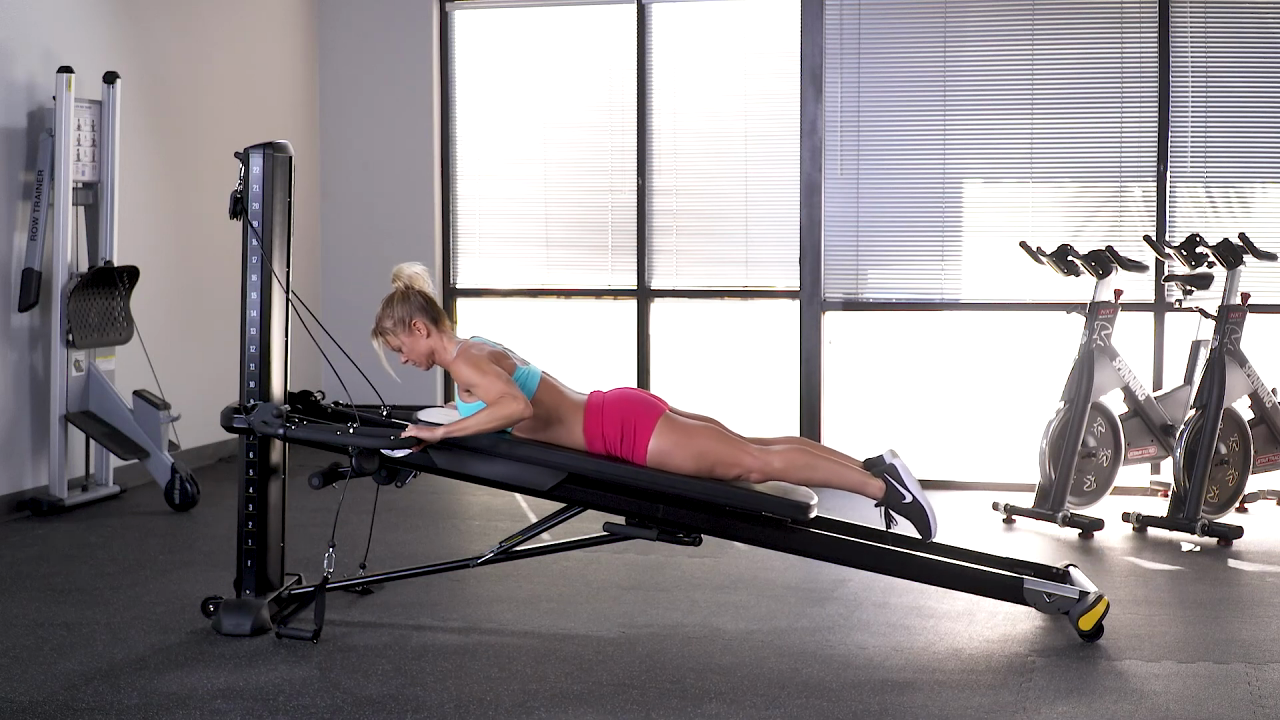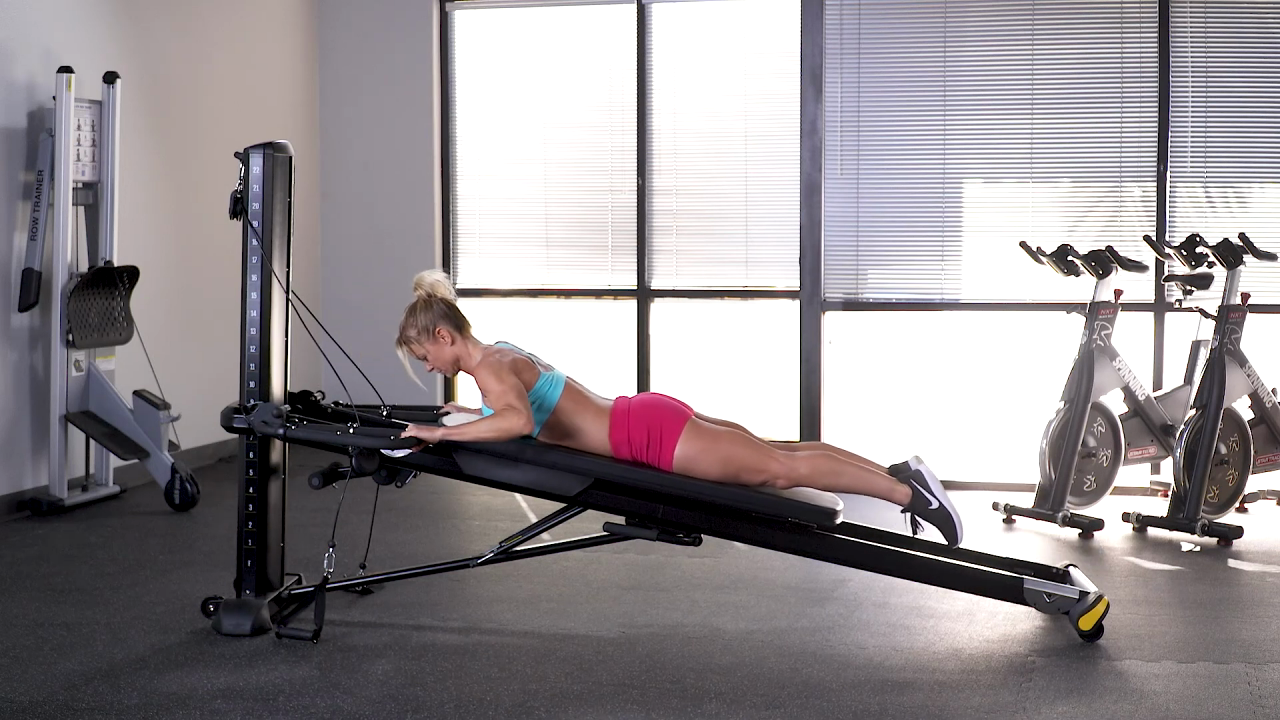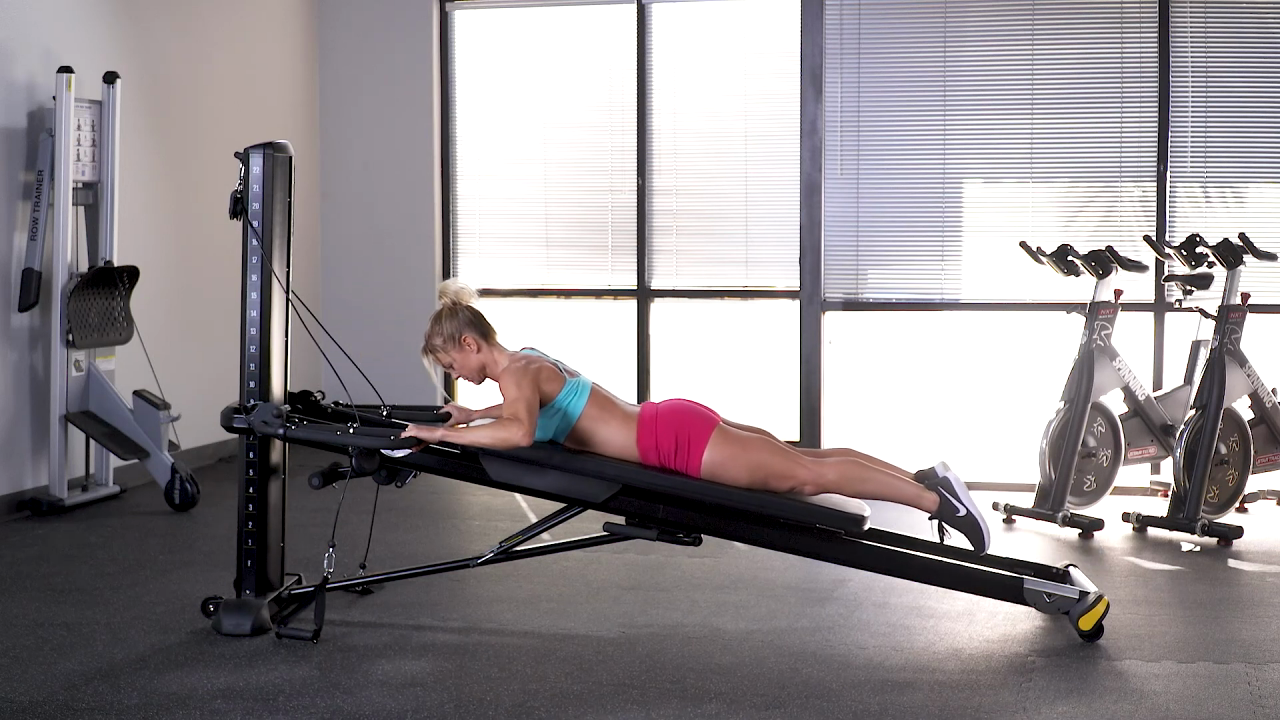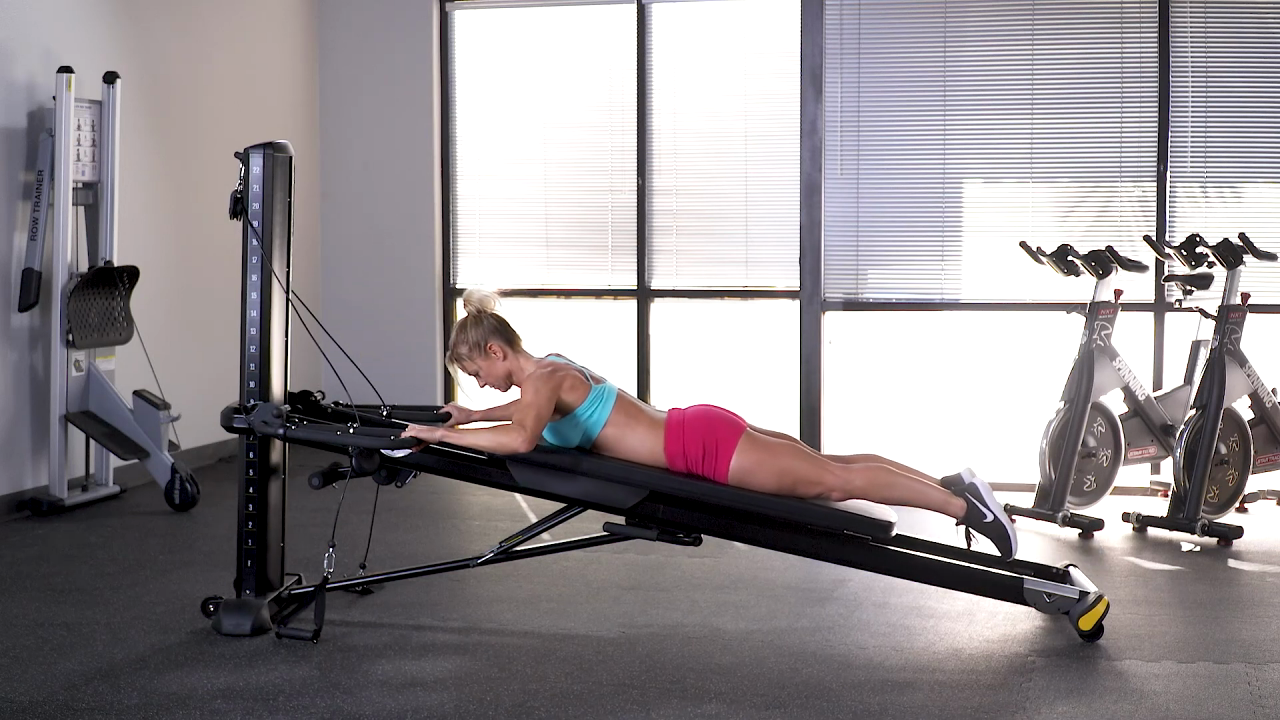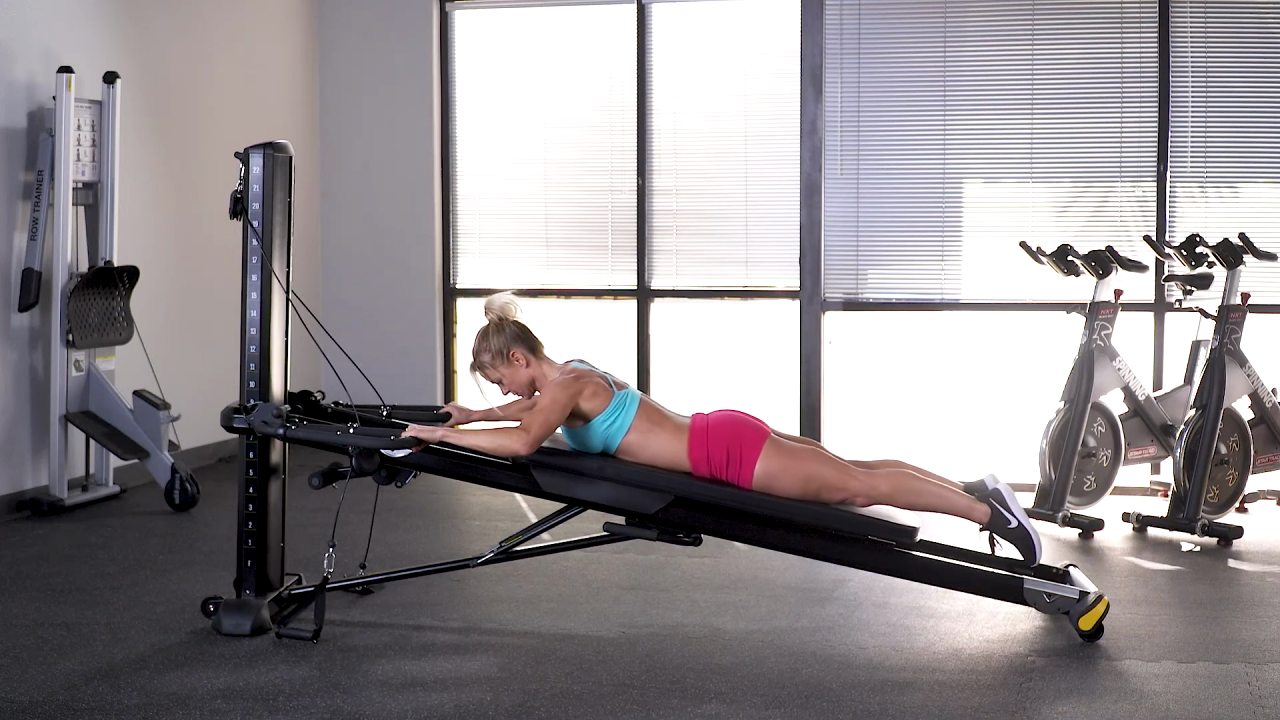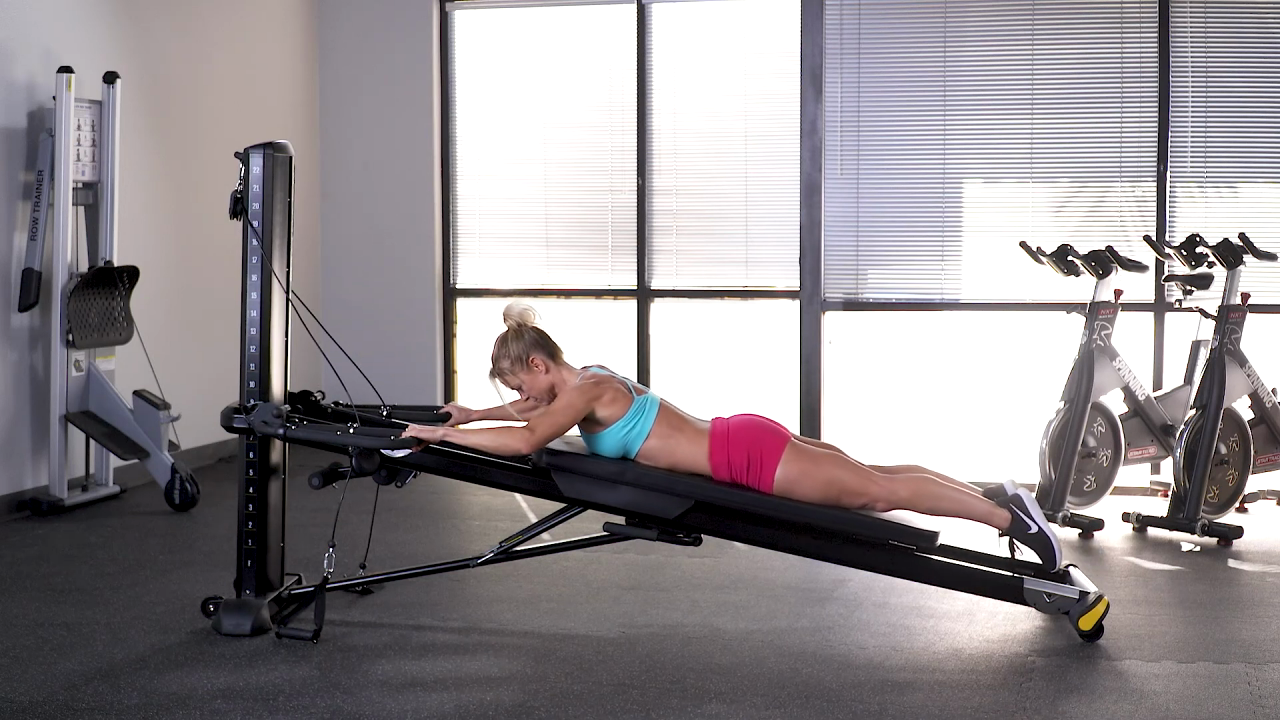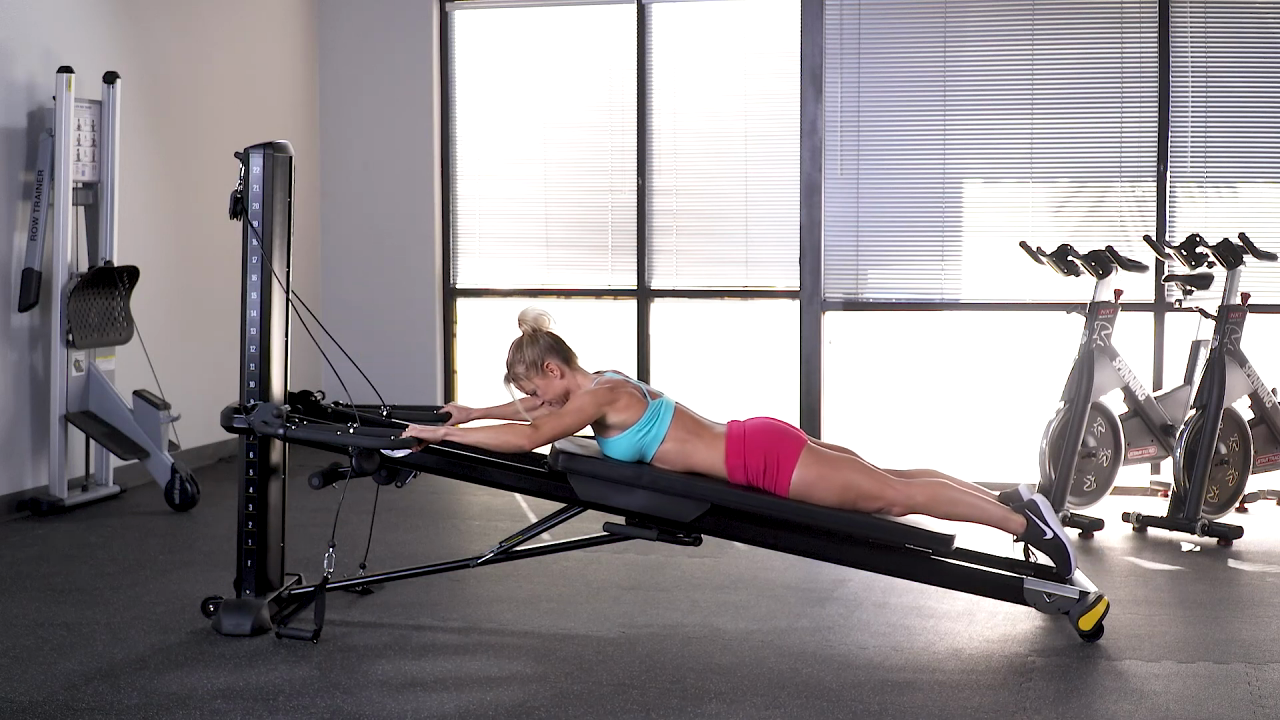
dt=0.2s
person 1, frame 1
left shoulder: (463, 360)
right shoulder: (480, 347)
left elbow: (520, 407)
left wrist: (444, 431)
right wrist: (474, 409)
left hip: (623, 430)
right hip: (624, 412)
left knee: (753, 464)
right knee: (755, 447)
left ankle: (880, 487)
right ankle: (871, 468)
person 1, frame 2
left shoulder: (487, 365)
right shoulder: (503, 354)
left elbow: (521, 422)
left wrist: (443, 432)
right wrist: (472, 415)
left hip: (648, 435)
right hip: (650, 419)
left knee: (779, 468)
right knee: (781, 453)
left ankle: (907, 493)
right ankle: (899, 475)
person 1, frame 3
left shoulder: (513, 369)
right shoulder: (527, 360)
left elbow: (521, 434)
left wrist: (444, 434)
right wrist: (476, 414)
left hip: (675, 441)
right hip: (676, 425)
left knee: (807, 475)
right knee: (805, 460)
left ankle: (934, 501)
right ankle: (926, 481)
person 1, frame 4
left shoulder: (540, 376)
right shoulder: (549, 366)
left elbow: (522, 439)
right elbow: (536, 414)
left wrist: (445, 434)
right wrist: (475, 413)
left hip: (701, 446)
right hip: (701, 430)
left knee: (833, 481)
right knee: (833, 468)
left ankle: (958, 505)
right ankle: (951, 487)
person 1, frame 5
left shoulder: (567, 383)
right shoulder: (569, 373)
left elbow: (524, 441)
right elbow: (539, 410)
left wrist: (444, 435)
right wrist: (478, 415)
left hip: (724, 452)
right hip: (726, 435)
left knee: (857, 487)
right knee: (857, 474)
left ankle: (984, 512)
right ankle: (976, 494)
person 1, frame 6
left shoulder: (584, 389)
right shoulder: (584, 379)
left elbow: (527, 442)
right elbow: (541, 411)
left wrist: (442, 435)
right wrist: (474, 413)
left hip: (745, 455)
right hip: (745, 440)
left knee: (876, 491)
right knee: (874, 477)
left ankle: (1005, 517)
right ankle: (995, 498)
person 1, frame 7
left shoulder: (597, 396)
right shoulder: (598, 384)
left elbow: (528, 437)
right elbow: (538, 409)
left wrist: (445, 433)
right wrist: (476, 412)
left hip: (760, 459)
right hip: (762, 442)
left knee: (890, 495)
right knee: (887, 483)
left ankle: (1019, 522)
right ankle: (1010, 501)
